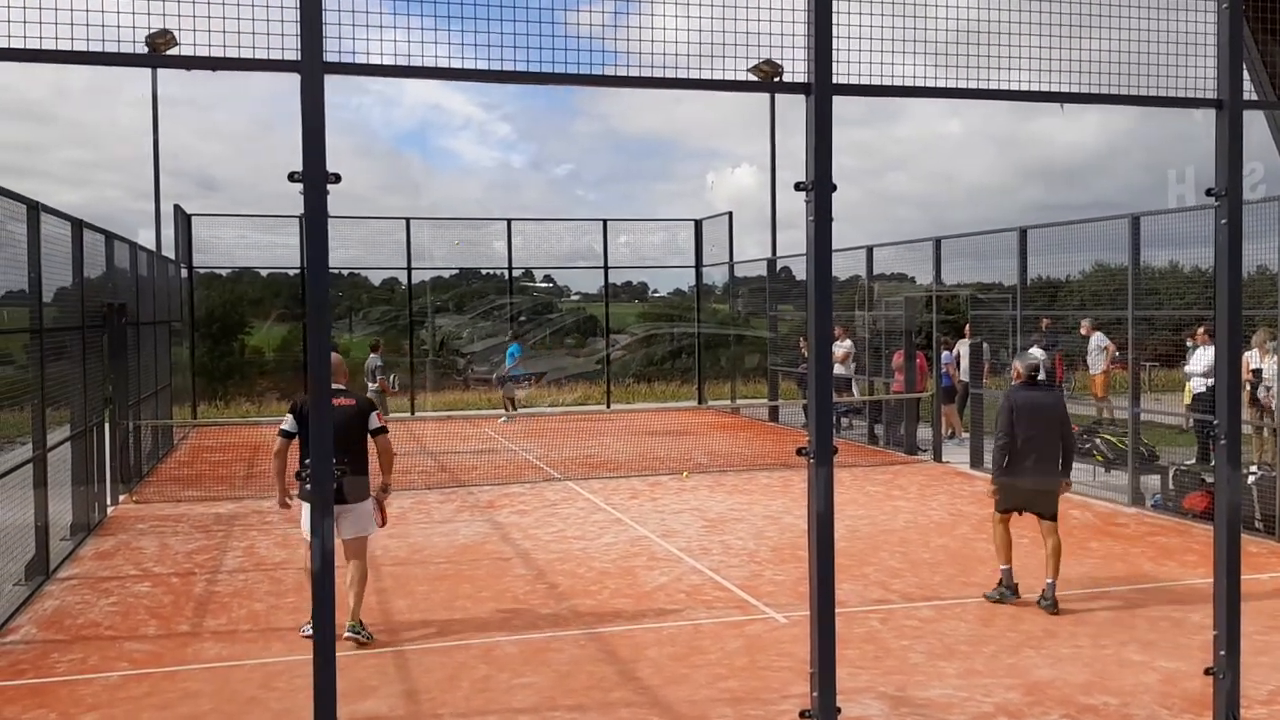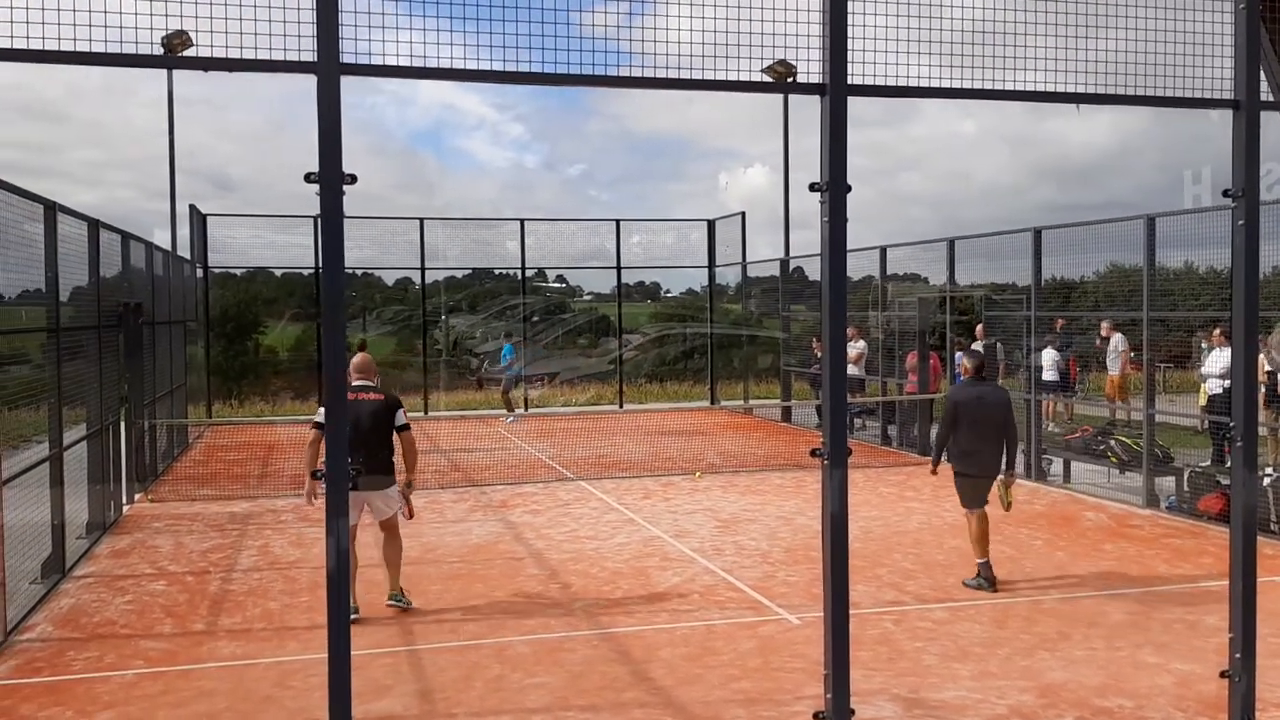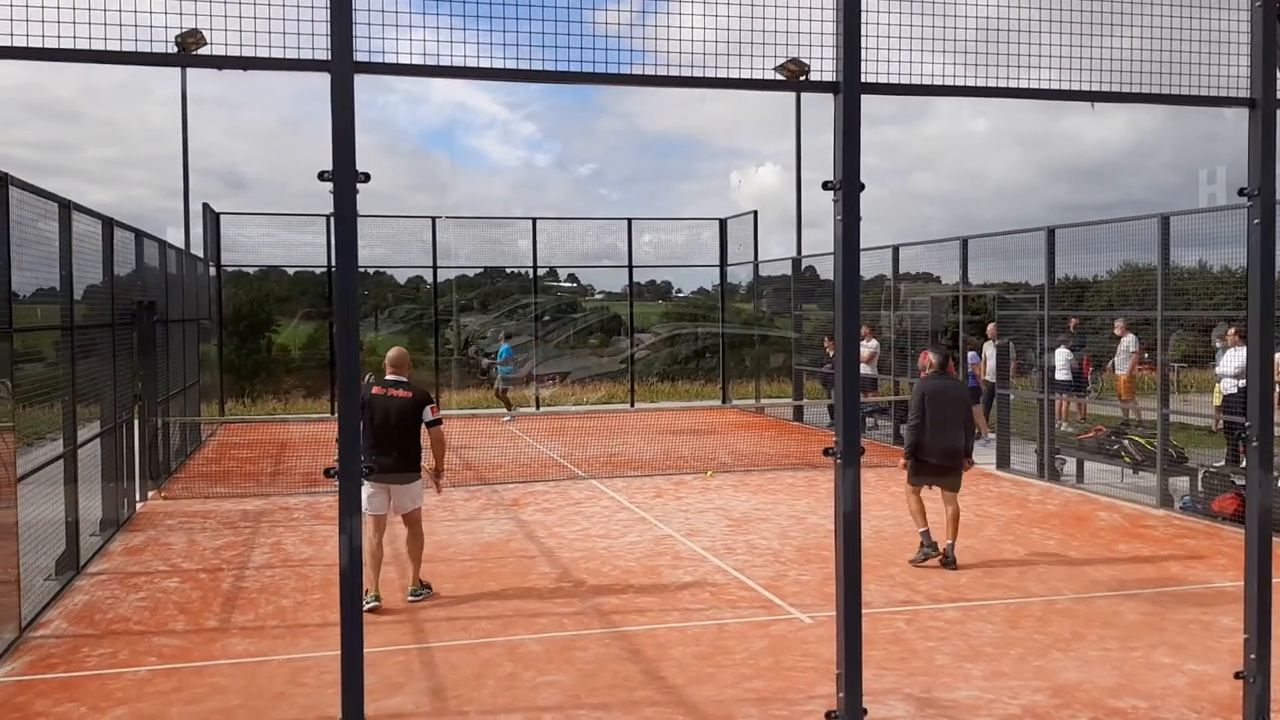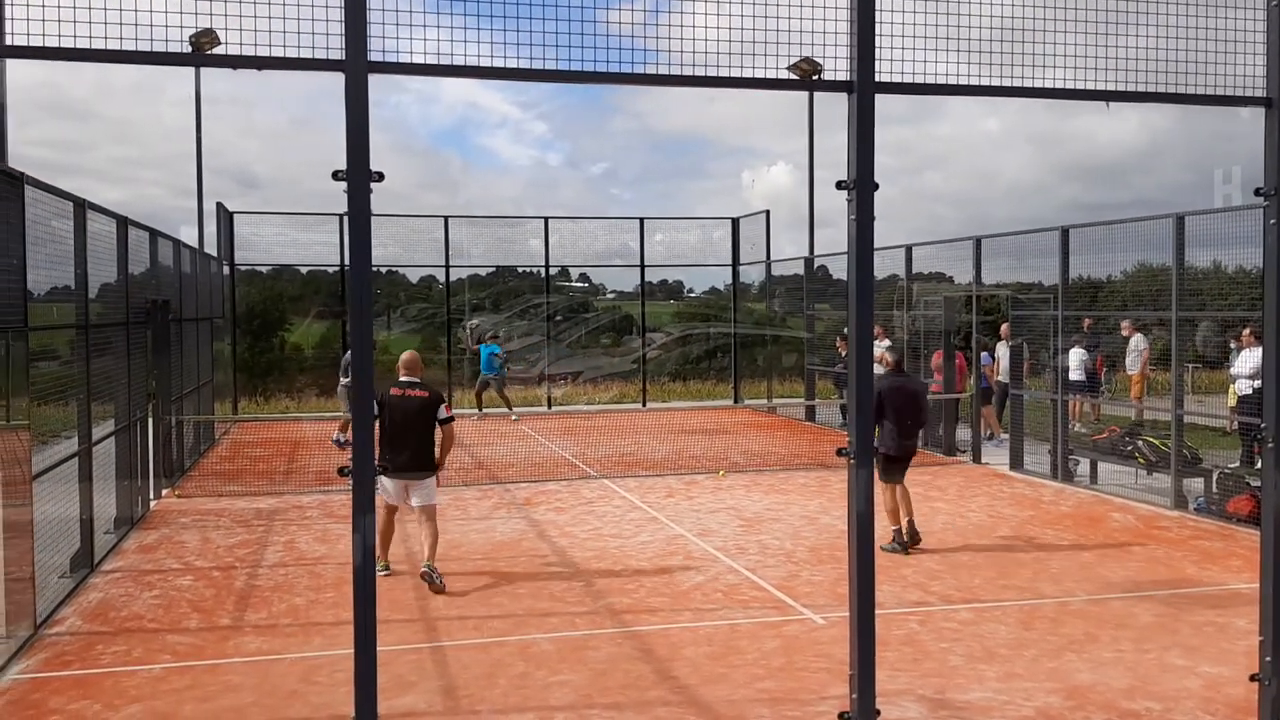
dt=0.5s
person 1, frame 1
left shoulder: (301, 405)
right shoulder: (364, 405)
left elbow: (279, 450)
right elbow: (384, 446)
left wrist: (281, 488)
right wrist: (386, 481)
right hip: (354, 492)
left knee: (314, 550)
right knee: (356, 557)
left ankle: (316, 618)
right ankle: (354, 622)
person 1, frame 2
right shoulder: (391, 401)
left elbow: (313, 441)
right elbow: (408, 443)
left wrist: (310, 479)
right wrist: (409, 479)
left hip: (344, 481)
right hip: (381, 479)
left knee: (346, 540)
right knee: (391, 531)
left ankle: (350, 603)
right ankle: (395, 591)
person 1, frame 3
left shoulder: (366, 393)
right shoulder: (421, 397)
right elbow: (437, 437)
right wrist: (438, 470)
left hip: (373, 471)
right hip: (407, 472)
left knee: (374, 532)
right knee: (414, 525)
left ankle: (372, 592)
right ankle: (416, 585)
person 1, frame 4
left shoulder: (382, 395)
right shoulder: (435, 396)
right elbow: (448, 435)
right wrist: (440, 463)
left hip: (390, 467)
right hip: (423, 469)
left knee: (388, 510)
right knee: (428, 522)
left ankle: (382, 562)
right ankle: (428, 564)
person 2, frame 1
left shoulder: (1011, 398)
right shoulder: (1055, 398)
left elbow: (1003, 441)
right elbow: (1068, 440)
left wrist: (994, 478)
right wrist: (1065, 475)
left hip: (1017, 476)
right hip: (1049, 478)
left knee: (1000, 521)
right knee: (1050, 532)
left ankle: (1007, 585)
right ankle: (1049, 594)
person 2, frame 2
left shoulder: (957, 393)
right shoulder: (1001, 393)
left elbow: (945, 430)
right elbow: (1011, 434)
left wrist: (935, 459)
right wrist: (1009, 469)
left hip: (966, 464)
right hip: (992, 465)
left knee: (974, 514)
right knee: (978, 511)
left ankle: (985, 575)
right ankle: (984, 562)
person 2, frame 3
left shoulder: (924, 385)
right shoulder: (961, 387)
left elbow: (914, 422)
right elbow: (970, 425)
left wrist: (906, 453)
right wrist: (968, 454)
left hip: (926, 452)
right hip: (953, 453)
left knee: (912, 492)
right knee: (950, 500)
left ankle: (928, 544)
right ankle: (949, 552)
person 2, frame 4
left shoulder: (882, 384)
right shoulder: (917, 384)
left elbow: (872, 417)
right elbow: (924, 417)
left hip: (888, 444)
right hip: (909, 445)
left knee: (888, 489)
right knee: (899, 484)
left ankle: (899, 540)
right ankle: (910, 529)
